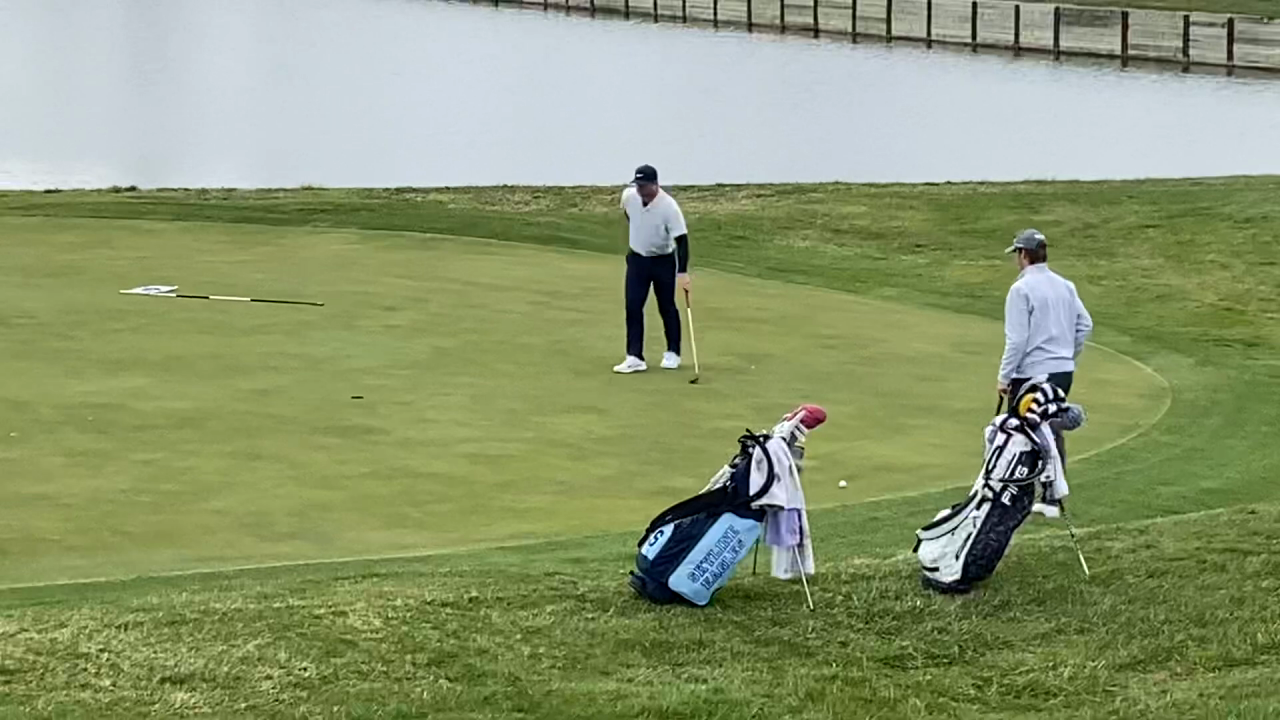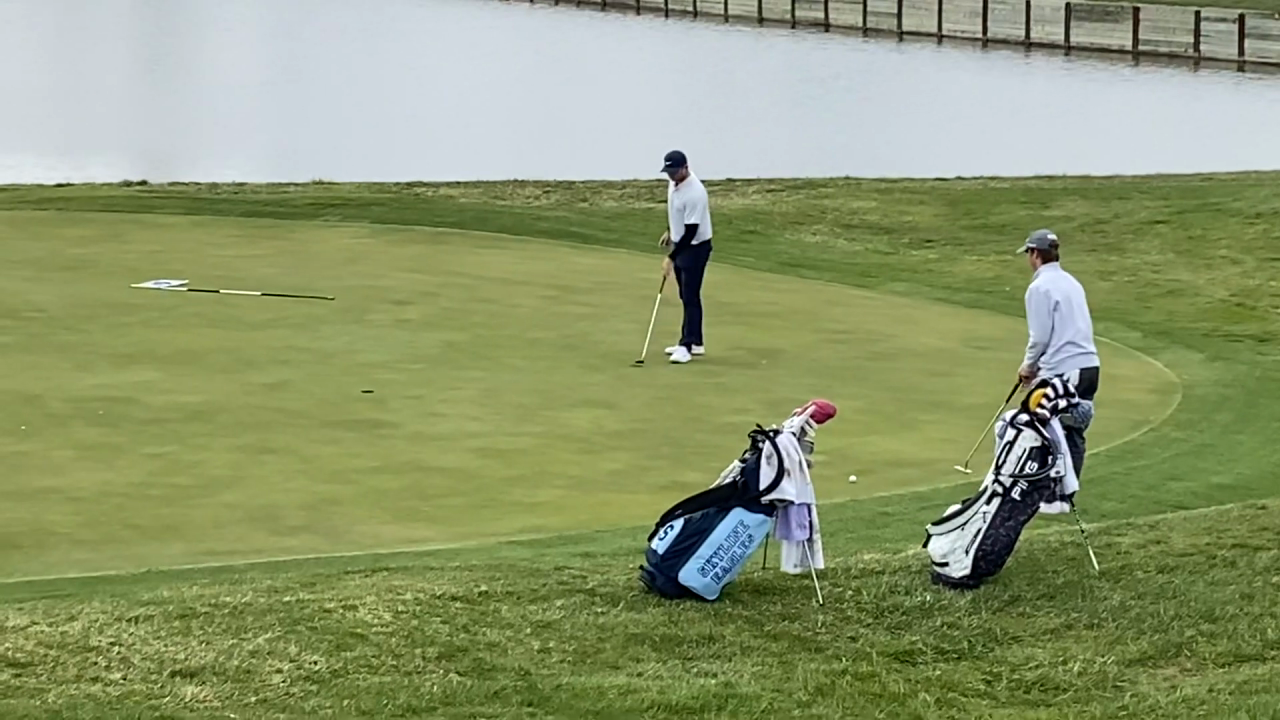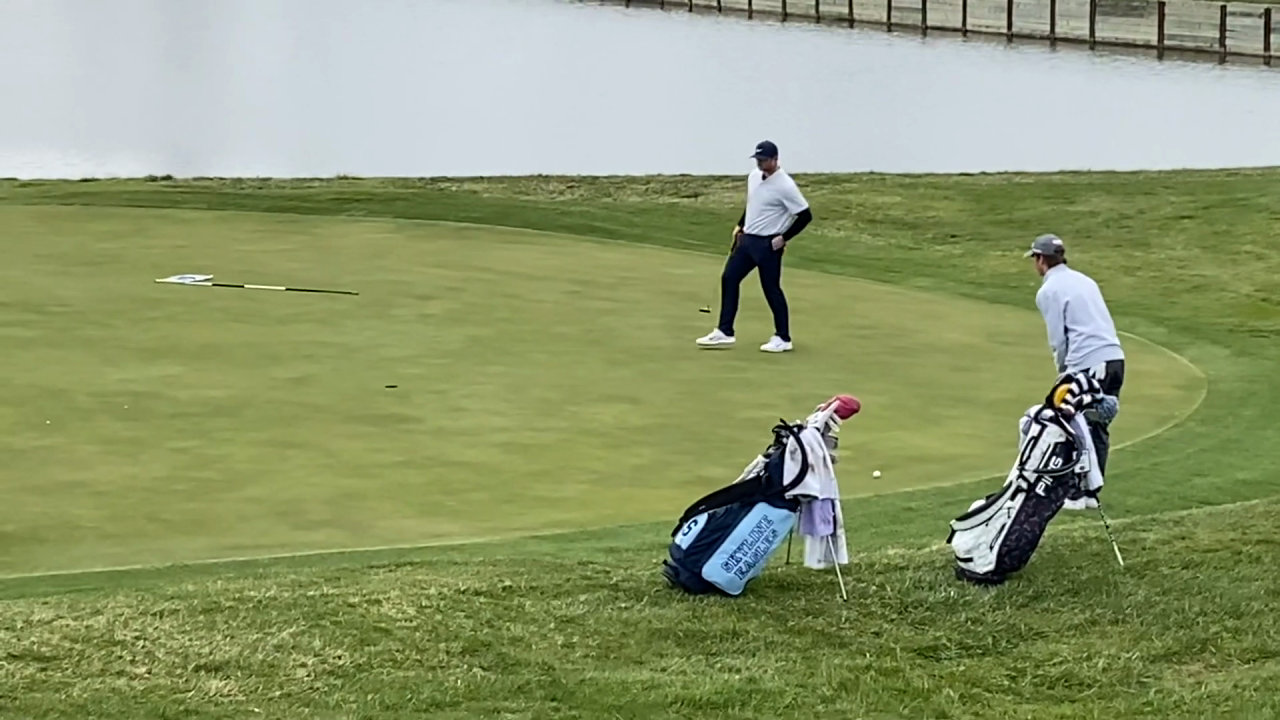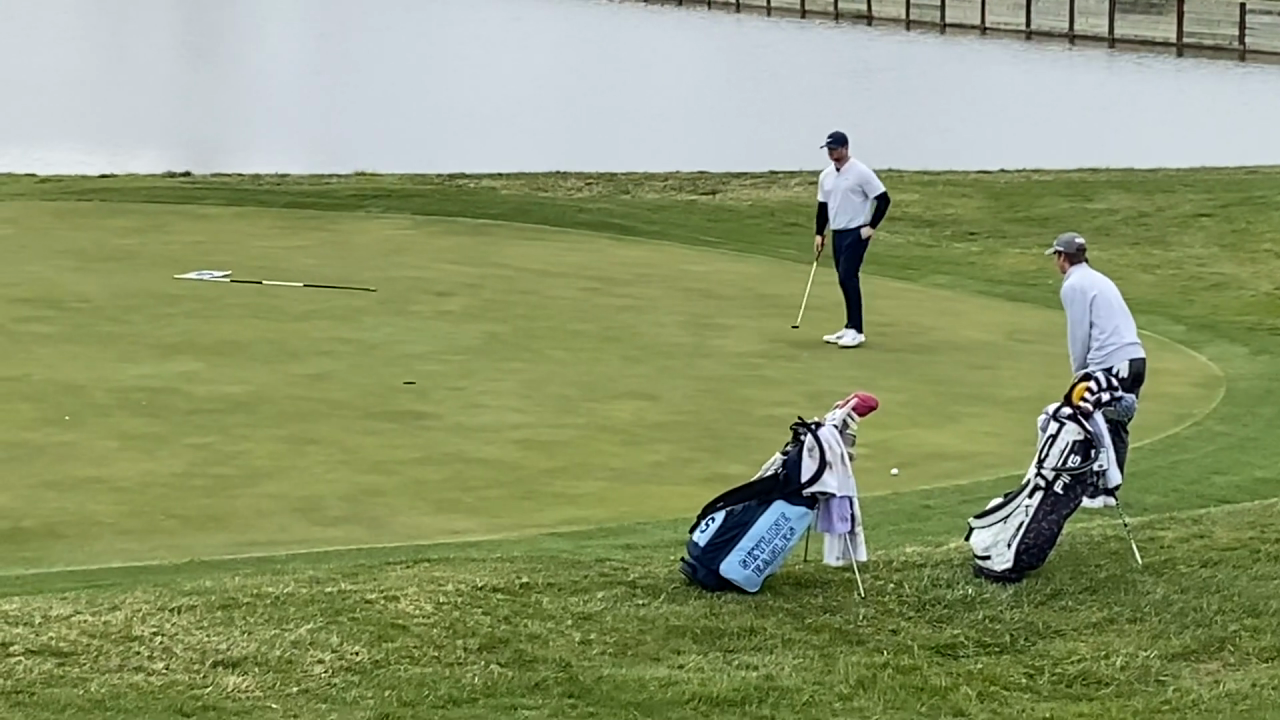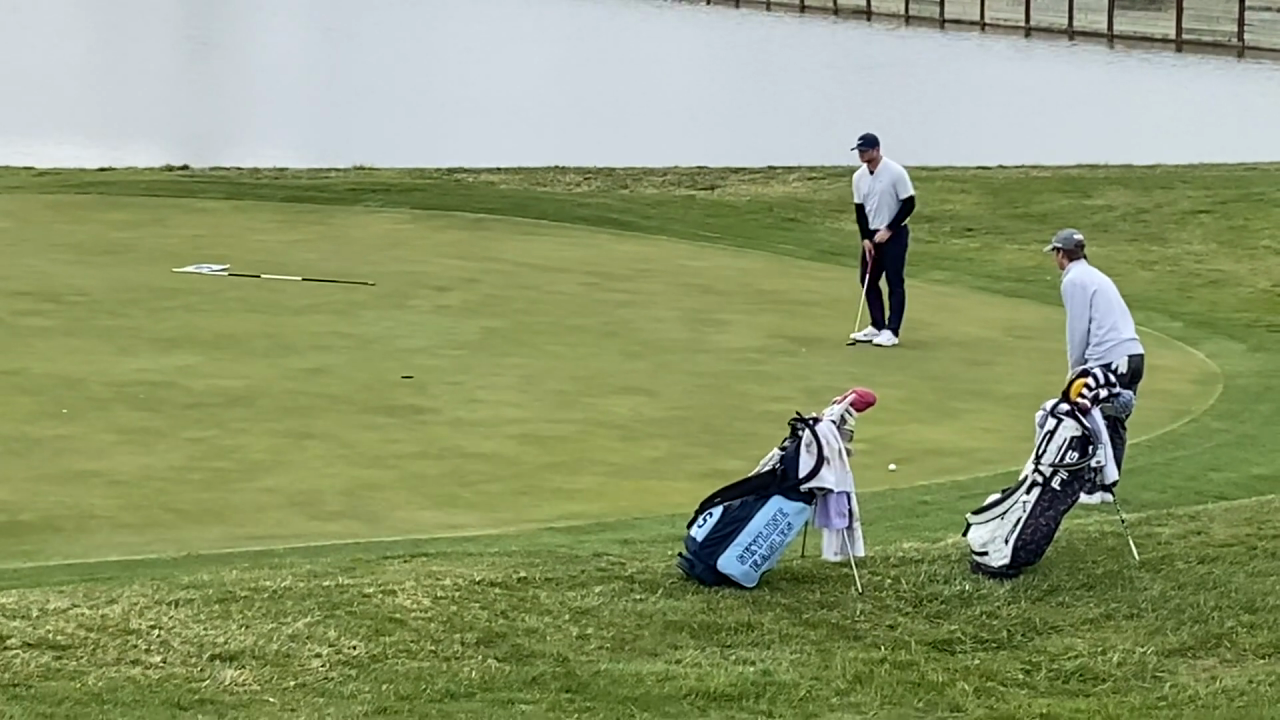
dt=1s
person 1, frame 1
left shoulder: (1021, 288)
right shoulder: (1065, 286)
left elbow: (1016, 339)
right elbow: (1085, 325)
left wrist: (1004, 376)
left hip: (1032, 375)
right hip: (1063, 372)
right knee: (1052, 431)
person 1, frame 2
left shoulder: (1039, 287)
right shoulder: (1072, 282)
left elbow: (1041, 336)
left wrist: (1029, 364)
right wrist: (1038, 366)
left hip: (1062, 370)
right hip: (1088, 366)
right knee: (1074, 433)
person 1, frame 3
left shoulder: (1048, 291)
right shoulder: (1084, 280)
left elbow: (1058, 338)
left wrist: (1064, 371)
left hip: (1087, 365)
right hip: (1114, 359)
right knee: (1098, 429)
left ankle: (1075, 494)
person 1, frame 4
left shoulder: (1072, 286)
right shoulder: (1099, 279)
left elbow: (1079, 334)
left wrist: (1079, 372)
right wrist: (1086, 369)
left hip: (1109, 363)
right hip: (1136, 358)
right knee: (1118, 428)
left ankle: (1093, 493)
person 1, frame 5
left shoulder: (1073, 280)
right shoulder: (1096, 276)
left elbow: (1078, 330)
left wrist: (1074, 369)
right wrist: (1082, 366)
left hip: (1108, 360)
right hip: (1133, 354)
right knee: (1115, 424)
person 2, frame 1
left shoulder: (668, 206)
right shoulder: (628, 196)
left elbow: (681, 241)
left wrist: (682, 272)
left hip: (663, 261)
right hip: (637, 259)
left knee: (667, 307)
right knee: (633, 306)
left ankle: (673, 352)
right ankle: (635, 357)
person 2, frame 2
left shoulder: (695, 193)
right shoulder: (674, 184)
left elbow: (691, 232)
left wrist: (671, 258)
right wrist: (668, 231)
left hip: (695, 248)
right hip: (680, 246)
left knee: (690, 297)
right knee: (687, 295)
left ankle: (686, 346)
right ankle: (695, 341)
person 2, frame 3
left shoulder: (785, 186)
right shoulder: (754, 176)
left elbow: (805, 216)
left wrist: (784, 237)
right wrist: (739, 225)
left hip: (768, 243)
right hip: (747, 239)
left knee: (771, 289)
right knee: (729, 279)
left ankle: (782, 338)
right ankle: (724, 332)
person 2, frame 4
left shoulder: (861, 172)
right shoulder: (825, 175)
left elbow: (884, 199)
right elbow: (822, 206)
left wrist: (871, 226)
right wrist: (819, 234)
left hip: (856, 234)
right hip: (837, 235)
left knee: (848, 279)
right knee: (846, 282)
left ankle: (855, 329)
right ankle: (852, 329)
person 2, frame 5
left shoulder: (896, 172)
right shoulder: (858, 177)
left elbow: (909, 204)
right elbow: (859, 209)
left wrist: (889, 230)
right wrist: (865, 238)
left hip: (895, 235)
right hip: (873, 236)
left knee: (894, 283)
right knee: (867, 280)
left ankle: (892, 331)
right ankle: (877, 326)
